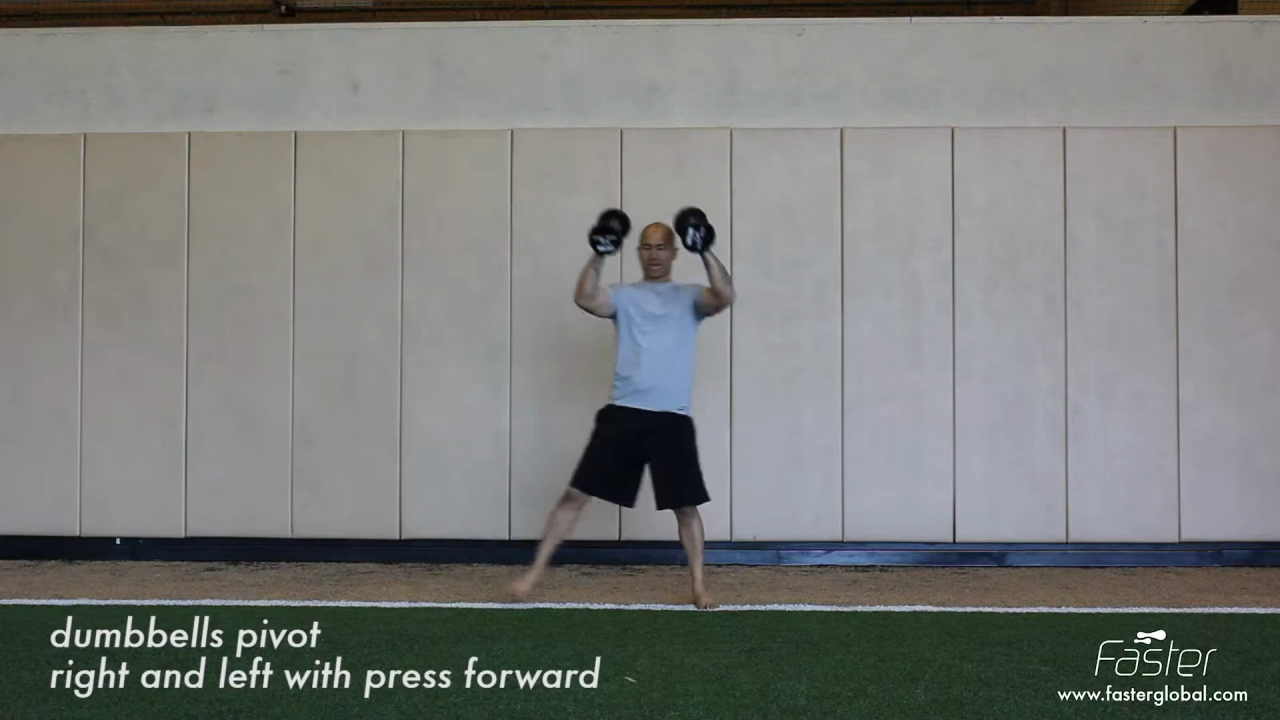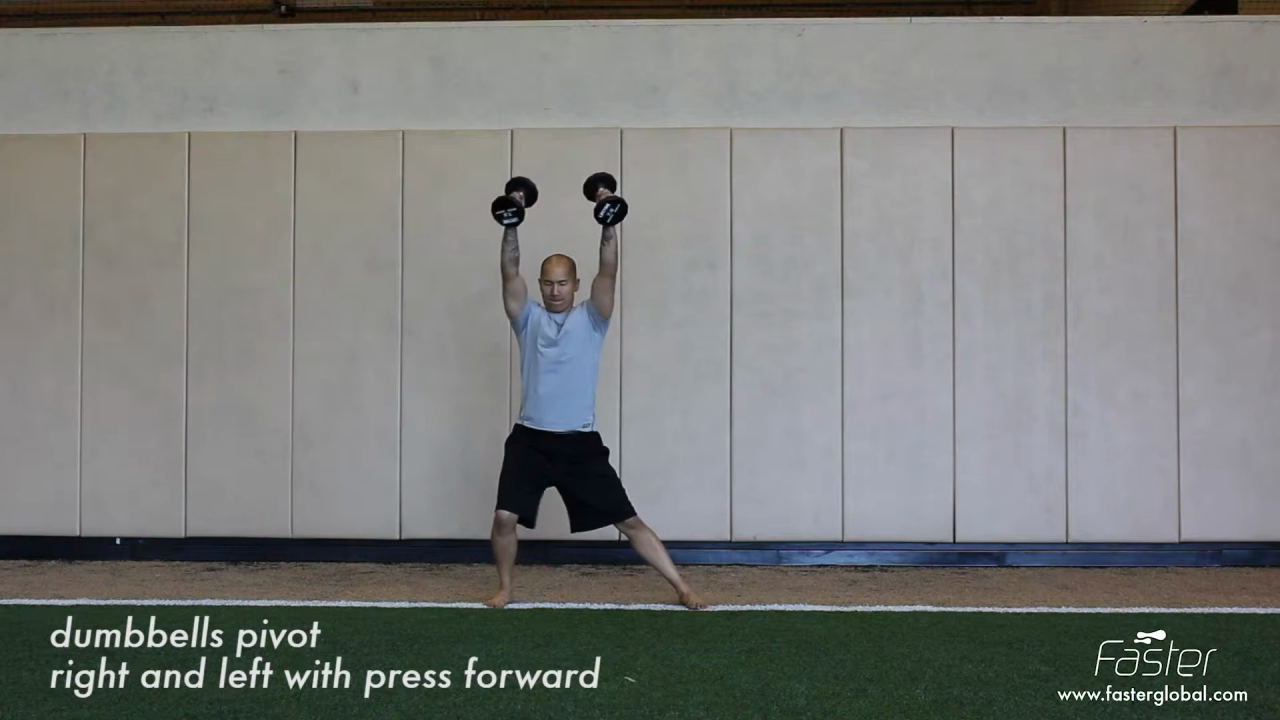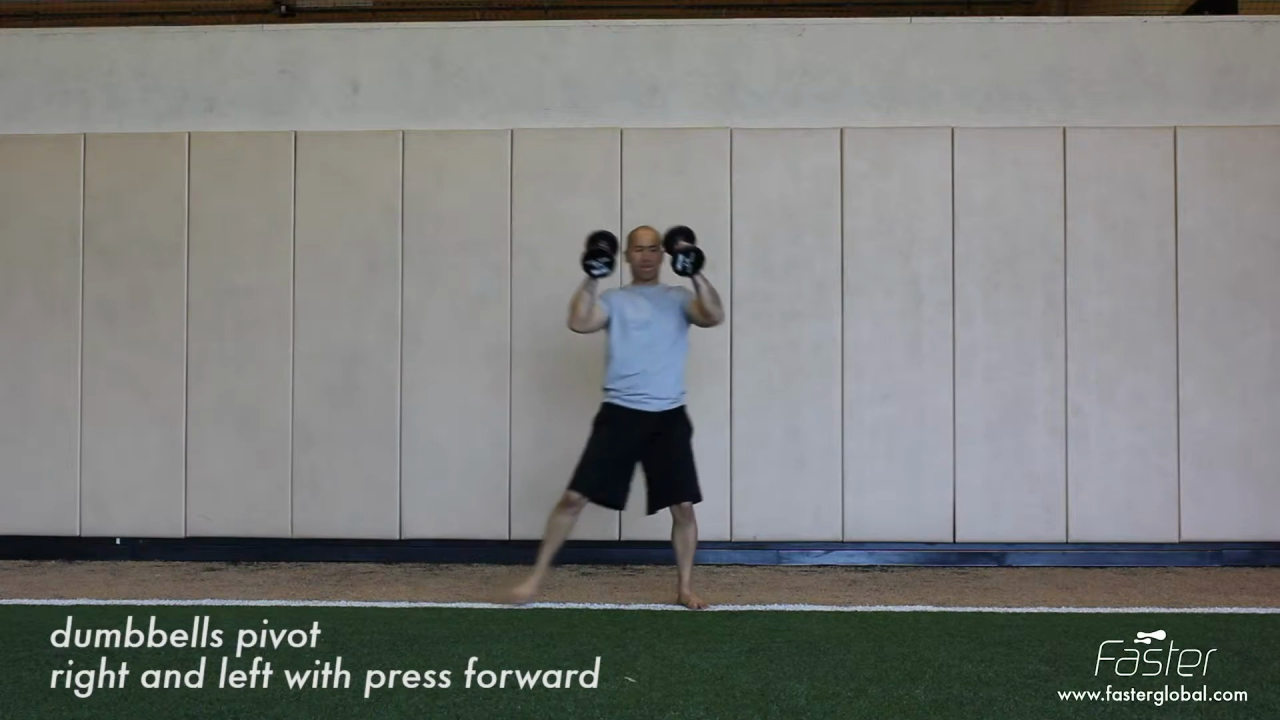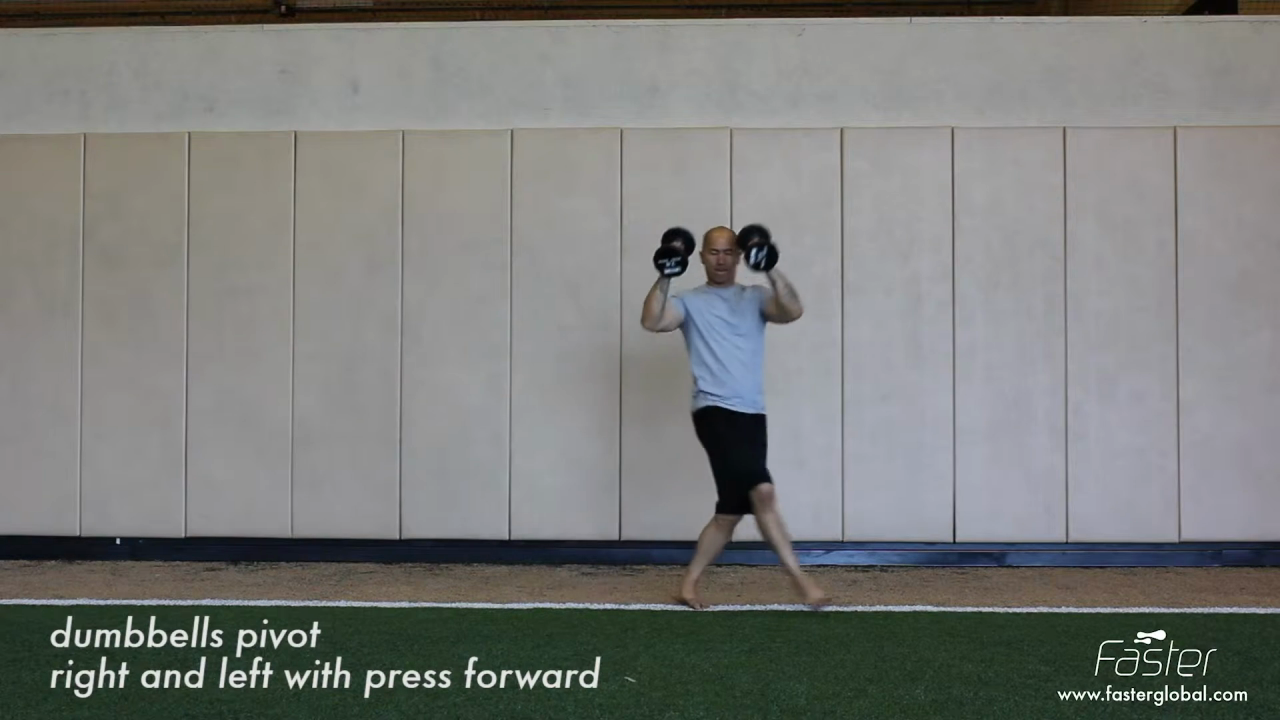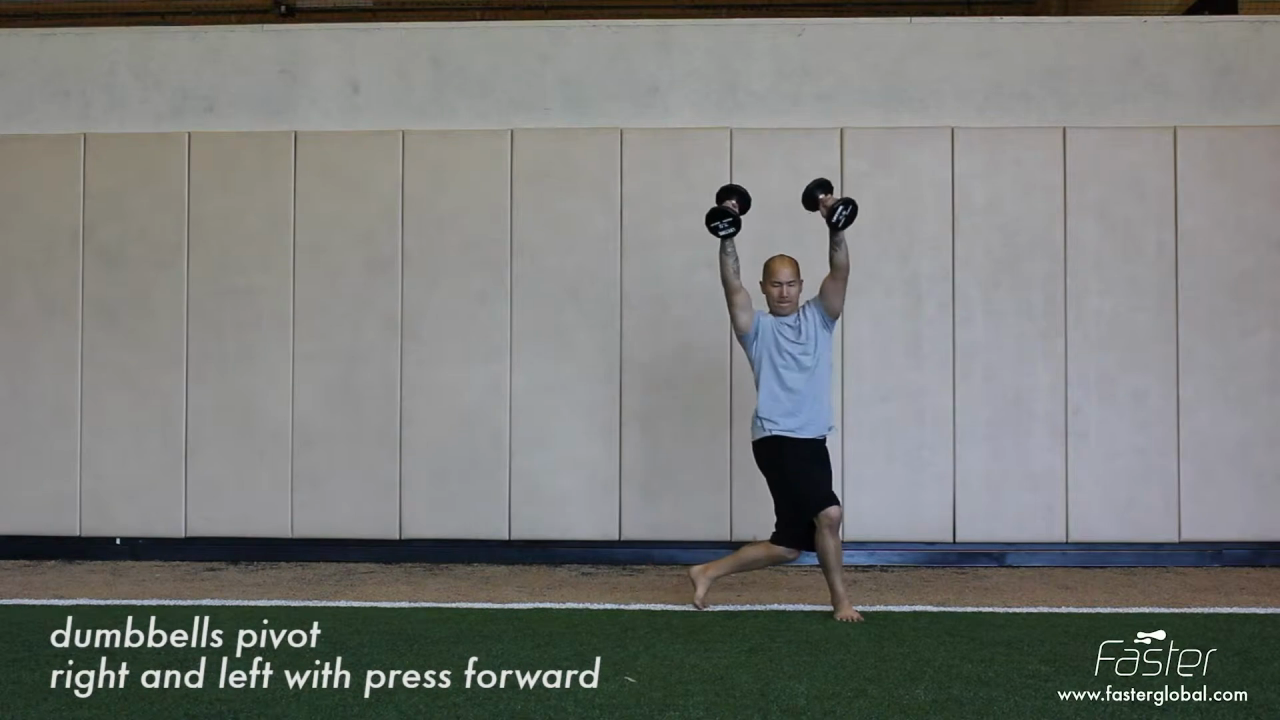
dt=0.7s
person 1, frame 1
left shoulder: (690, 297)
right shoulder: (625, 296)
left elbow: (725, 296)
right elbow: (583, 296)
left wrist: (704, 250)
right wrist: (599, 252)
left hip: (672, 418)
right hip: (624, 413)
left knee: (687, 506)
right knee: (576, 494)
left ankle: (699, 585)
right ankle: (535, 573)
person 1, frame 2
left shoulder: (591, 319)
right shoulder: (528, 318)
left elbow: (608, 272)
right elbow: (510, 273)
left wrist: (609, 223)
right wrist: (511, 225)
left hip: (581, 443)
right hip: (530, 440)
left knee: (629, 521)
right knee: (504, 518)
left ankle: (682, 588)
right ankle: (505, 588)
person 1, frame 3
left shoulder: (678, 297)
right shoulder: (614, 298)
left elbow: (714, 316)
right elbow: (579, 323)
left wrist: (694, 274)
right wrist: (591, 279)
left hip: (668, 417)
right hip: (619, 414)
left knee: (682, 506)
right knee: (574, 497)
left ankle: (684, 587)
right ankle: (537, 575)
person 1, frame 4
left shoulder: (755, 296)
right shoulder: (690, 300)
left elbow: (792, 311)
right elbow: (652, 321)
left wrist: (770, 268)
right wrist: (666, 275)
left hip: (752, 414)
right hip: (715, 411)
left knee: (732, 509)
right knee: (762, 492)
left ankle: (689, 582)
right ankle: (800, 579)
person 1, frame 5
left shoulder: (819, 317)
right shoulder: (757, 326)
left elbow: (840, 272)
right elbow: (732, 285)
left wrist: (835, 226)
right wrist: (726, 235)
left hip: (812, 441)
right hip: (776, 441)
left knee: (789, 544)
right knee: (829, 514)
left ankle: (708, 572)
right ankle: (840, 599)
